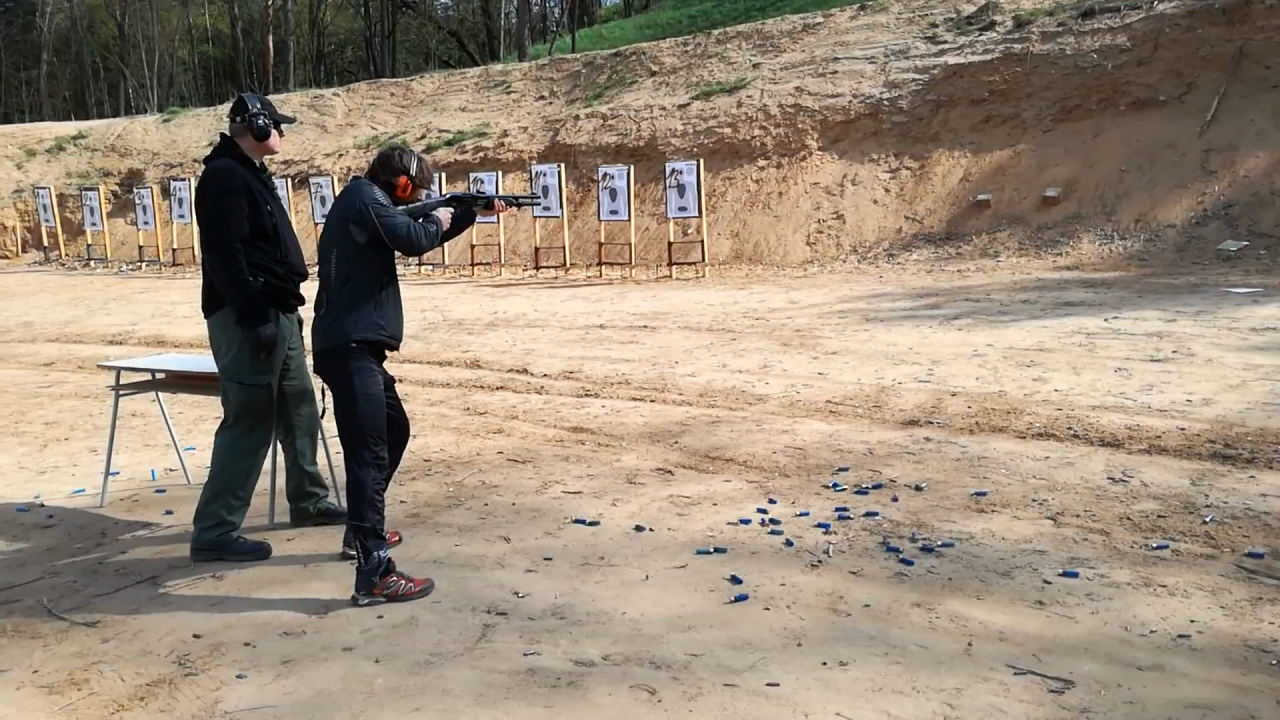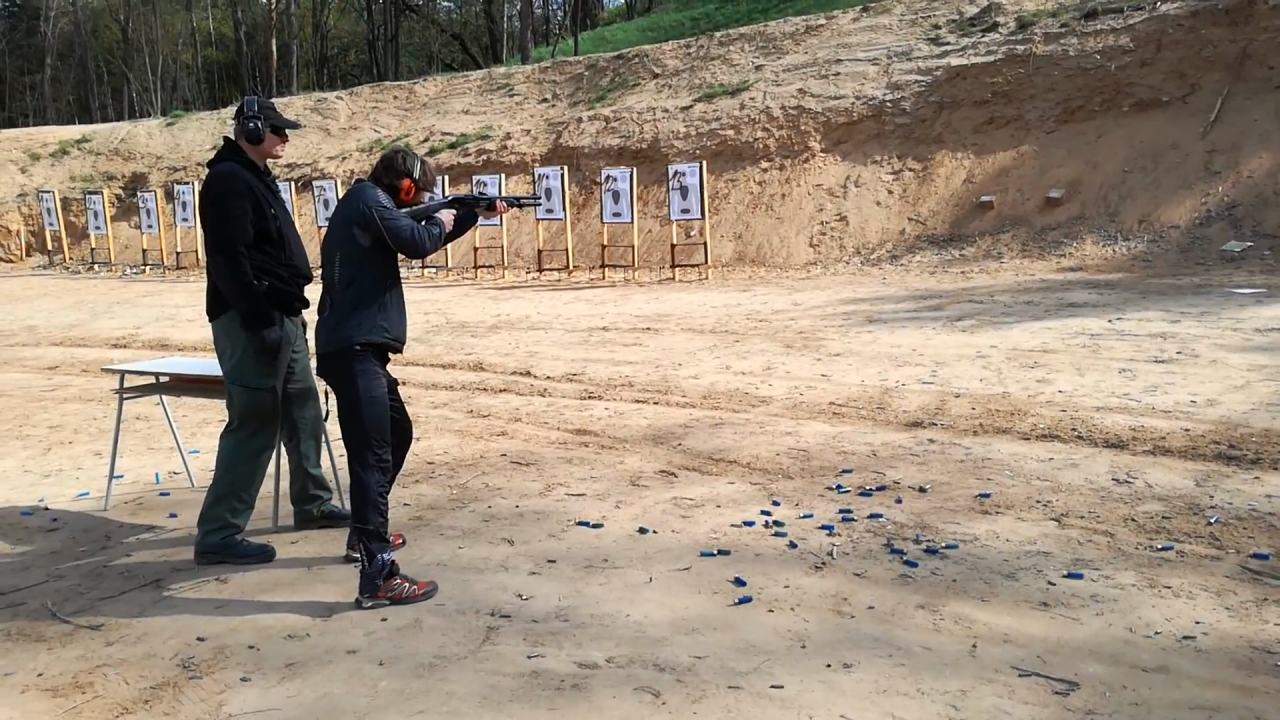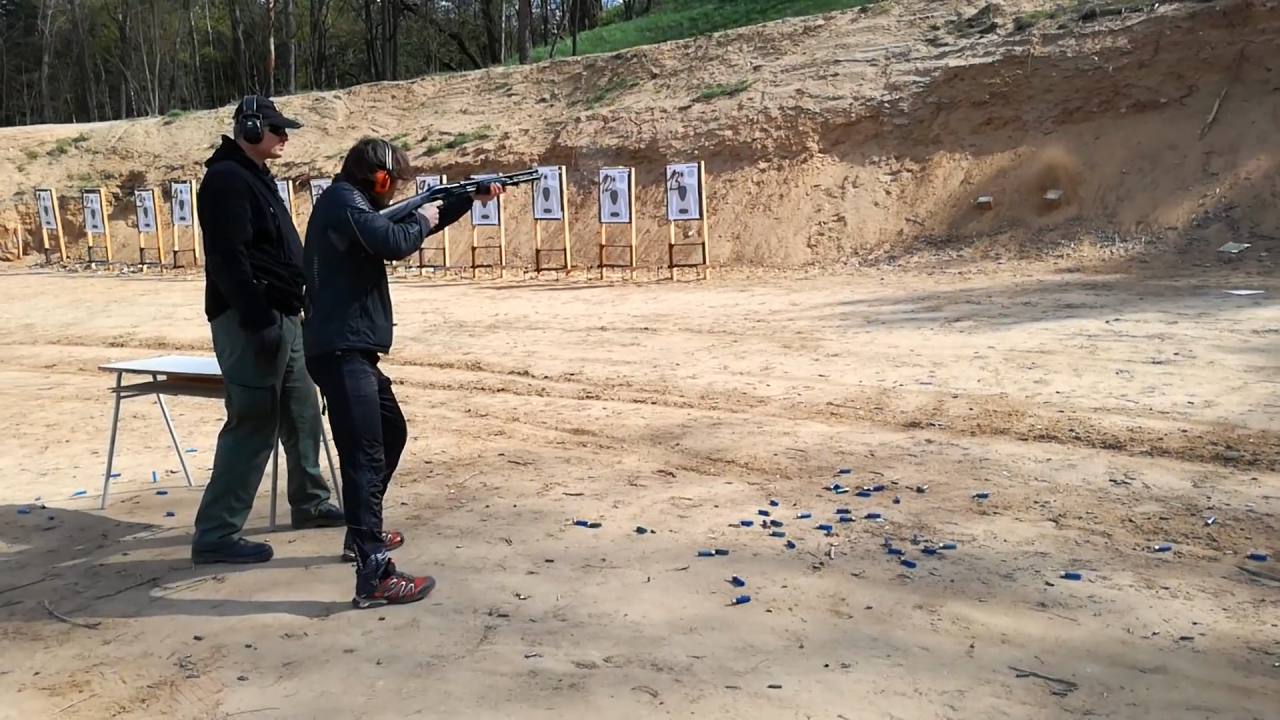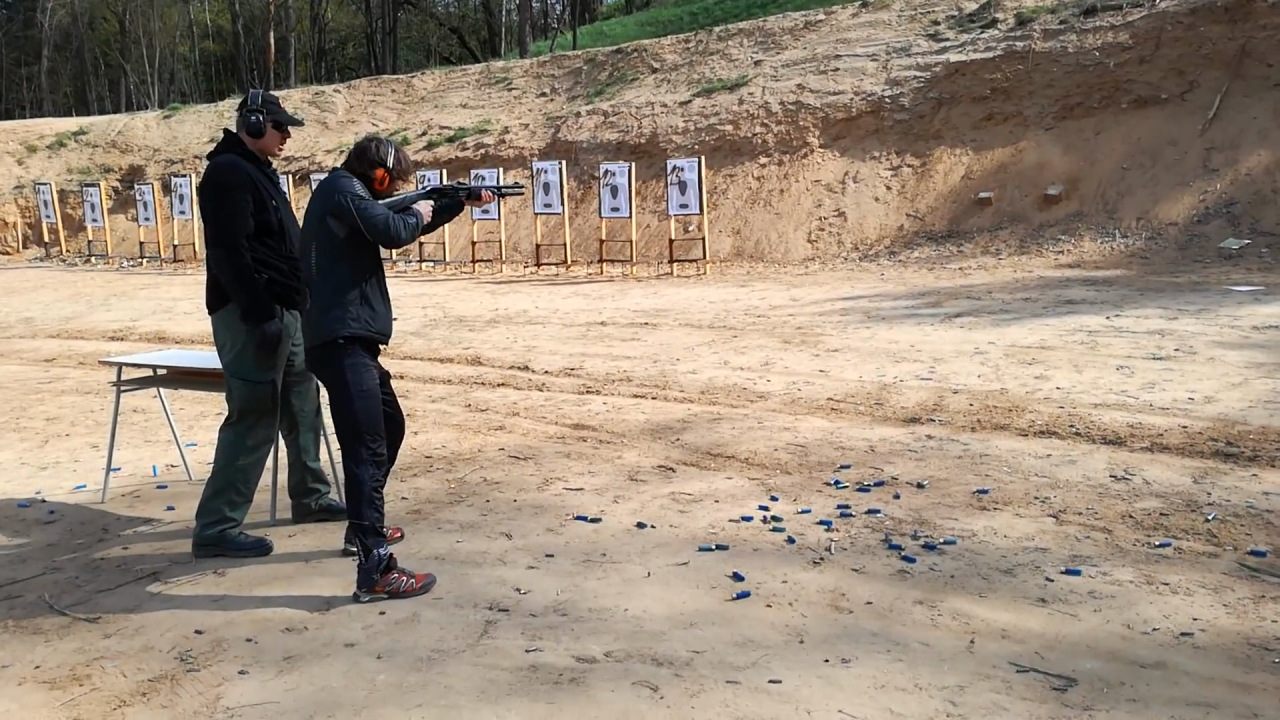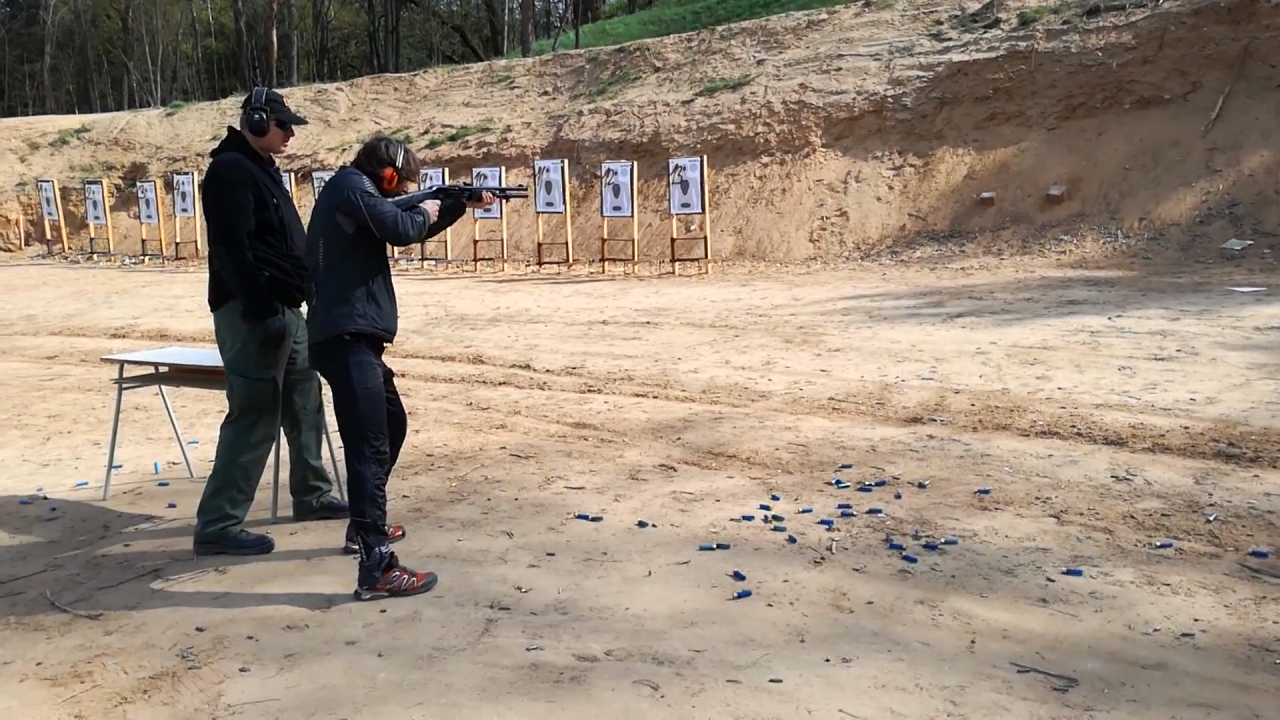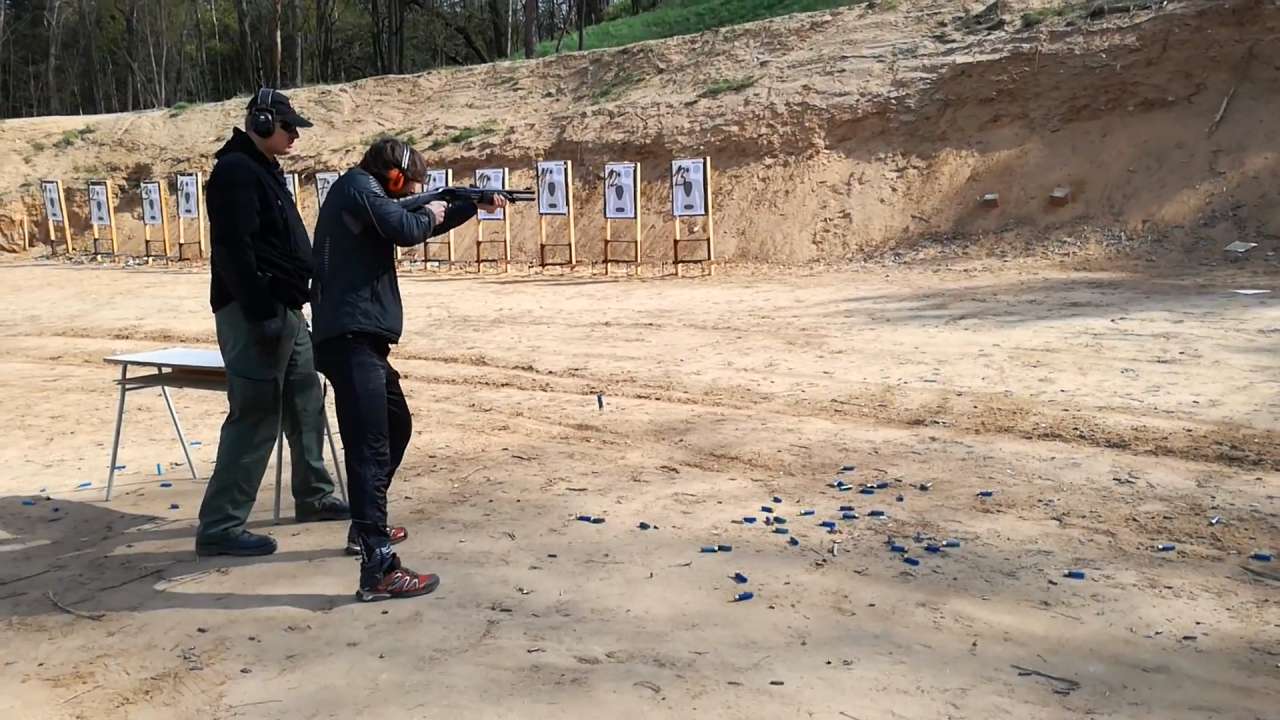
dt=0.5s
person 1, frame 1
left shoulder: (252, 174)
right shoulder: (224, 176)
right elbow: (224, 257)
left wrist: (285, 309)
right wrist: (254, 318)
left hip: (277, 313)
right hip: (247, 318)
left knee: (299, 412)
right knee: (249, 422)
left ankle: (309, 501)
right ankle: (214, 532)
person 1, frame 2
left shoulder: (257, 177)
right shoulder: (228, 180)
right elbow: (229, 260)
left wrist: (289, 313)
right wrist: (259, 322)
left hip: (282, 316)
right hip: (252, 322)
left knee: (303, 414)
right knee: (254, 424)
left ankle: (312, 504)
right ankle: (218, 534)
person 1, frame 3
left shoulder: (256, 176)
right shoulder: (226, 179)
right elbow: (228, 260)
left wrist: (289, 310)
right wrist: (258, 320)
left hip: (280, 315)
right hip: (250, 320)
left knee: (302, 413)
right knee: (253, 423)
left ankle: (310, 503)
right ankle: (216, 533)
person 1, frame 4
left shoulder: (258, 170)
right shoulder: (228, 172)
right elbow: (229, 253)
left wrist: (291, 305)
right wrist: (260, 315)
left hip: (282, 310)
right hip: (251, 315)
left knee: (302, 406)
right knee: (254, 419)
left ankle: (310, 497)
right ankle: (216, 528)
person 1, frame 5
left shoulder: (261, 168)
right shoulder: (231, 170)
right elbow: (231, 250)
left wrist: (289, 305)
right wrist: (261, 312)
left hip: (285, 308)
right hip: (253, 312)
left knee: (304, 404)
right knee: (255, 416)
left ankle: (311, 495)
right ankle: (217, 525)
person 1, frame 6
left shoulder: (265, 170)
right shoulder: (236, 171)
right elbow: (234, 250)
left wrist: (286, 307)
right wrist: (261, 314)
left hip: (287, 310)
right hip: (256, 314)
left knee: (306, 405)
right knee: (255, 417)
left ankle: (314, 497)
right ankle: (219, 526)
person 2, frame 1
left shoulder: (369, 202)
right shoulder: (363, 196)
left elbow: (411, 234)
right elbow: (413, 240)
left wrist: (473, 213)
right wrist: (436, 220)
left hip: (357, 343)
right hip: (348, 346)
left knee: (393, 433)
right knee: (368, 454)
left ankle: (363, 530)
right ankle: (374, 574)
person 2, frame 2
left shoulder: (371, 203)
right shoulder: (369, 198)
left elbow: (412, 234)
right elbow: (417, 242)
left wrist: (475, 214)
right wrist: (440, 221)
left hip: (361, 345)
right hip: (354, 349)
left knee: (396, 435)
right knee: (373, 455)
left ankle: (367, 532)
right ankle: (378, 577)
person 2, frame 3
left shoulder: (355, 202)
right shoulder: (344, 200)
left elbow: (410, 226)
right elbow: (394, 244)
left wrist: (470, 198)
right wrist: (421, 220)
left hip: (354, 346)
right hip: (341, 350)
left knee: (391, 435)
right knee: (365, 456)
left ankle: (363, 532)
right ankle: (375, 576)
person 2, frame 4
left shoulder: (351, 194)
right shoulder: (342, 188)
left elbow: (400, 222)
right elbow: (393, 231)
left wrist: (463, 202)
right wrist: (416, 214)
left hip: (352, 338)
right hip: (341, 341)
left knee: (390, 430)
right knee: (367, 449)
left ankle: (364, 527)
right ankle: (376, 570)
person 2, frame 5
left shoulder: (358, 192)
right shoulder: (351, 184)
left elbow: (408, 233)
right elbow: (402, 229)
left wrist: (463, 205)
right wrist: (424, 213)
left hip: (356, 335)
right hip: (346, 338)
left knee: (392, 428)
right knee: (370, 446)
left ankle: (365, 523)
right ankle: (377, 568)
person 2, frame 6
left shoulder: (367, 195)
right shoulder: (357, 186)
left elbow: (411, 222)
right elbow: (405, 229)
left wrist: (475, 206)
right wrist: (429, 215)
left hip: (362, 336)
right hip: (351, 339)
left knee: (396, 428)
right knee: (370, 448)
left ankle: (367, 525)
right ankle: (379, 569)
